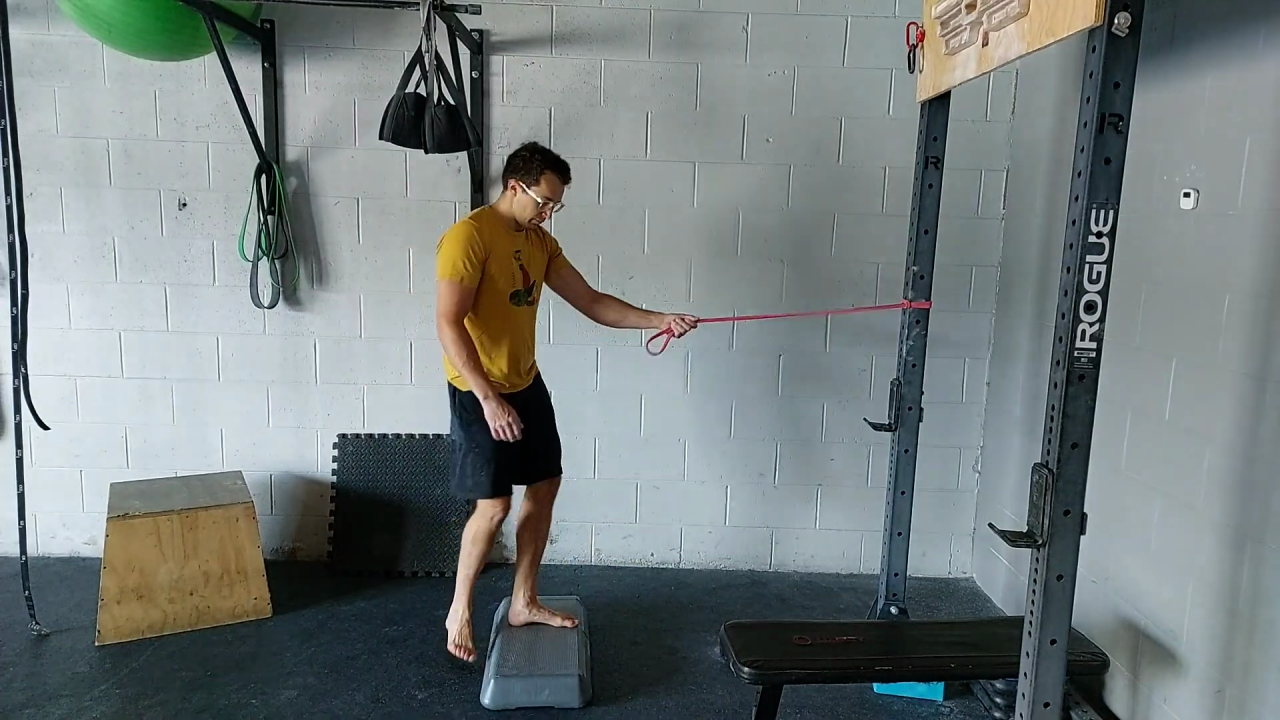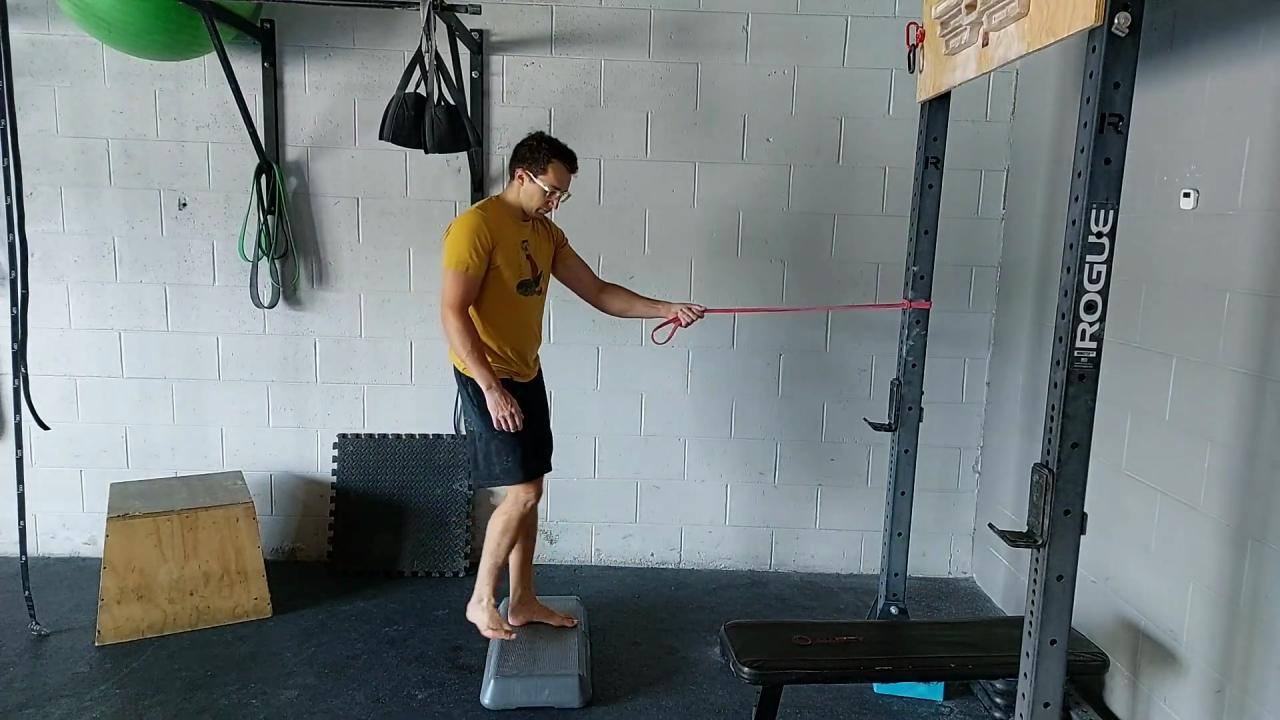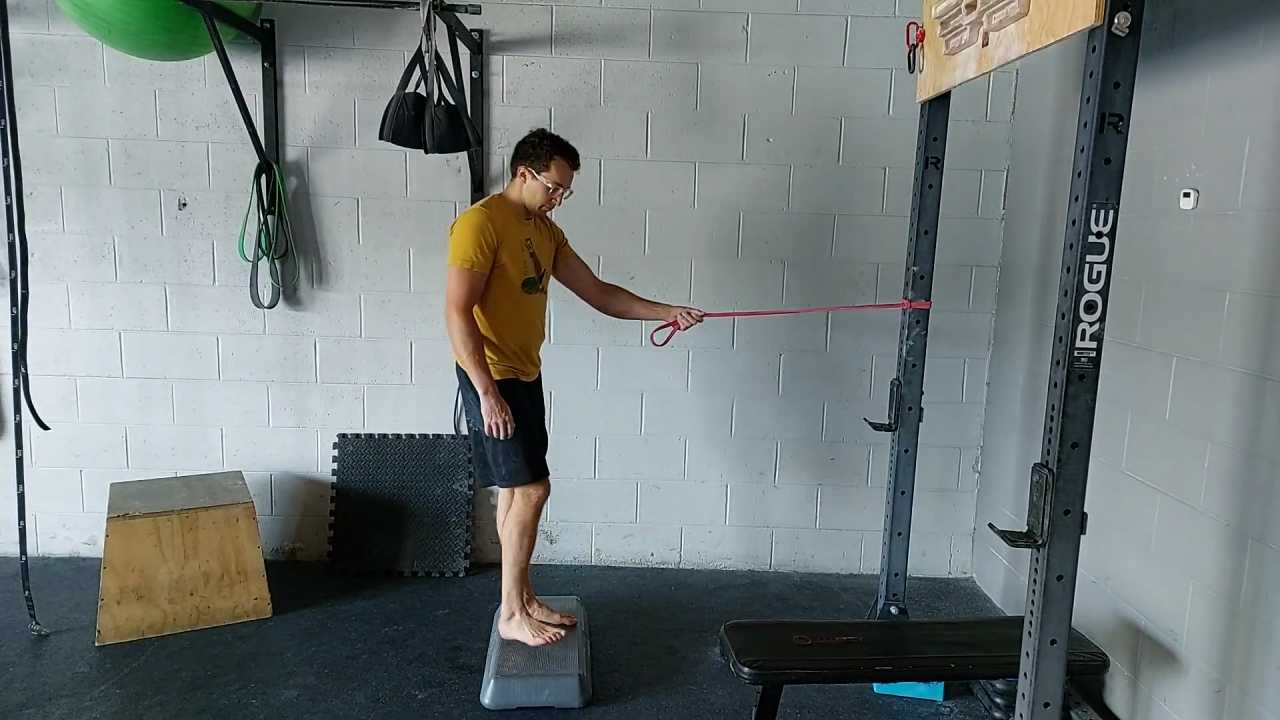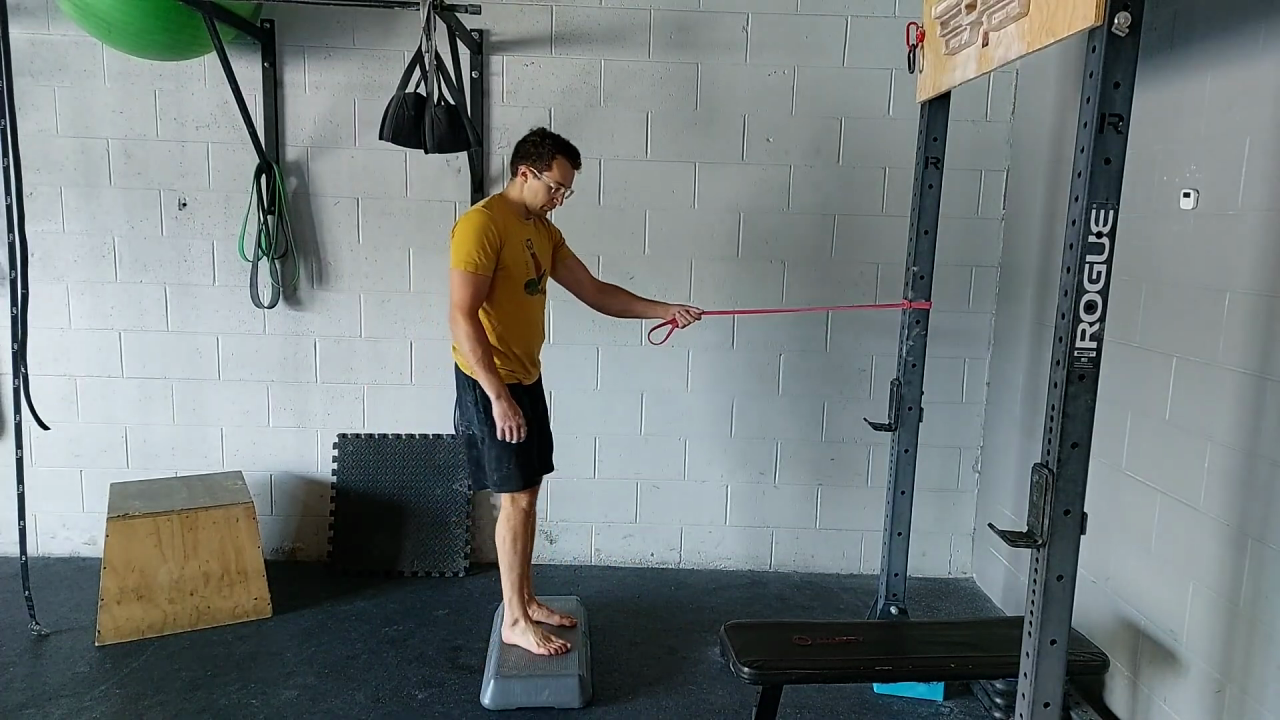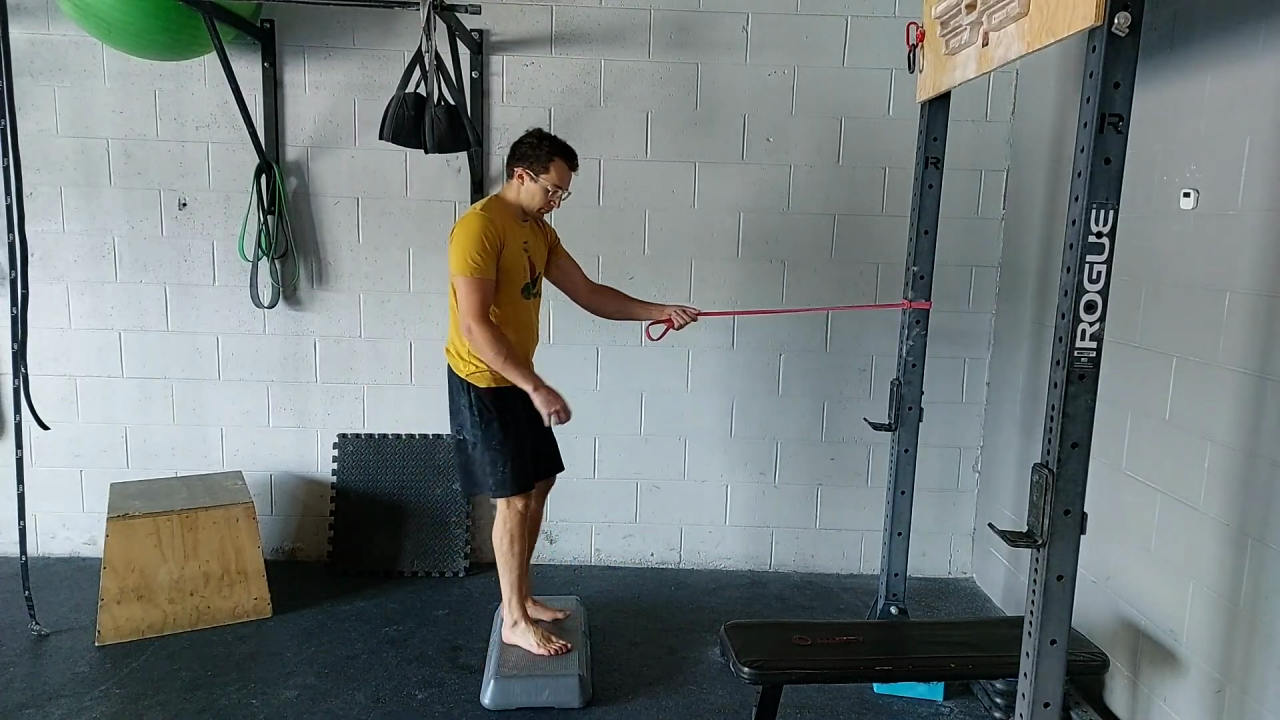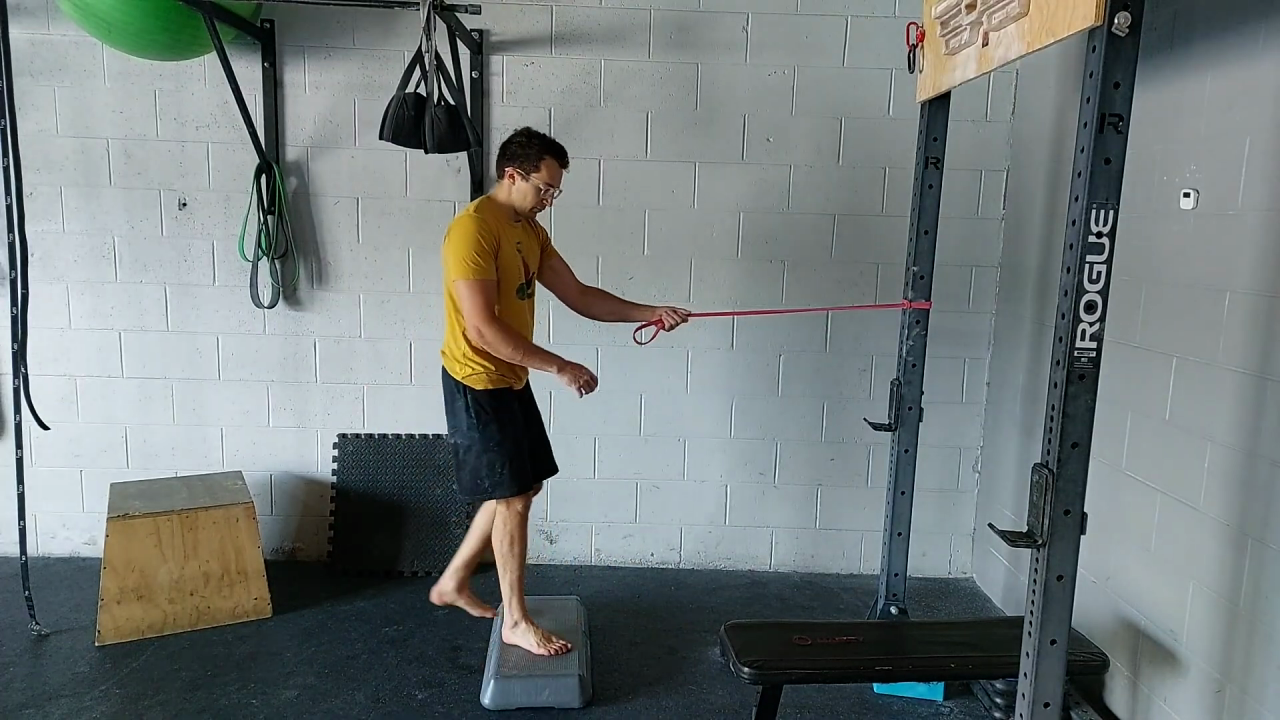
dt=0.2s
person 1, frame 1
left shoulder: (540, 242)
right shoulder: (468, 237)
left elbow: (590, 301)
right elbow: (448, 324)
left wrist: (659, 319)
right wrist: (488, 397)
left hip: (526, 385)
right hip: (478, 392)
left knee: (544, 488)
right knee: (493, 504)
left ankle: (524, 603)
right ankle: (460, 610)
person 1, frame 2
left shoulder: (546, 233)
right shoulder: (475, 227)
left elbow: (598, 292)
right elbow: (453, 314)
left wrist: (666, 309)
right wrist: (491, 387)
left hip: (527, 376)
right hip: (486, 379)
left knee: (529, 489)
right knee: (521, 491)
left ankle: (522, 601)
right ankle: (481, 598)
person 1, frame 3
left shoulder: (546, 231)
right shoulder: (480, 224)
left elbow: (598, 293)
right elbow: (457, 313)
left wrist: (665, 312)
right wrist: (487, 392)
left hip: (526, 375)
right hip: (492, 379)
left knee: (518, 491)
right knee: (530, 489)
left ankle: (523, 600)
right ankle: (511, 615)
person 1, frame 4
left shoulder: (543, 230)
right shoulder: (481, 224)
left elbow: (594, 291)
right elbow: (463, 317)
left wrist: (663, 310)
right wrist: (498, 396)
left hip: (525, 376)
right hip: (490, 382)
left knee: (523, 492)
right knee: (518, 497)
left ankle: (524, 599)
right ankle: (514, 620)
person 1, frame 5
left shoulder: (538, 230)
right shoulder: (479, 227)
left elbow: (588, 293)
right elbow: (475, 324)
left wrist: (659, 311)
right wrist: (537, 389)
left hip: (517, 380)
right hip: (484, 385)
left knee: (539, 483)
right knee: (514, 499)
left ankle: (521, 597)
right ankle: (514, 621)
person 1, frame 6
left shoulder: (530, 231)
right shoulder: (473, 229)
left elbow: (578, 295)
right elbow: (482, 327)
left wrist: (649, 313)
right wrist: (560, 367)
left hip: (509, 381)
right hip: (478, 385)
left knee: (521, 488)
right knee: (511, 499)
left ankle: (454, 581)
right ankle: (515, 621)
